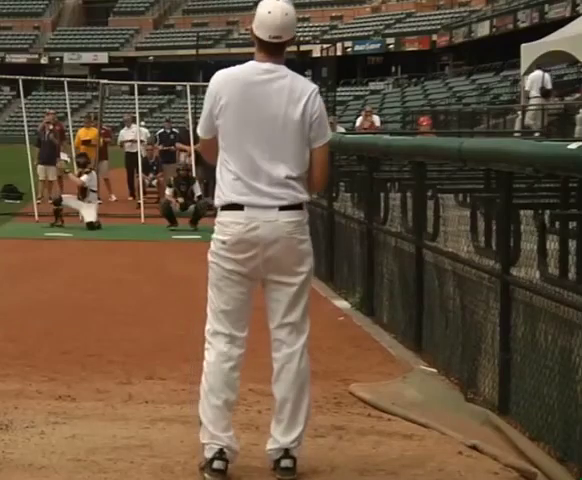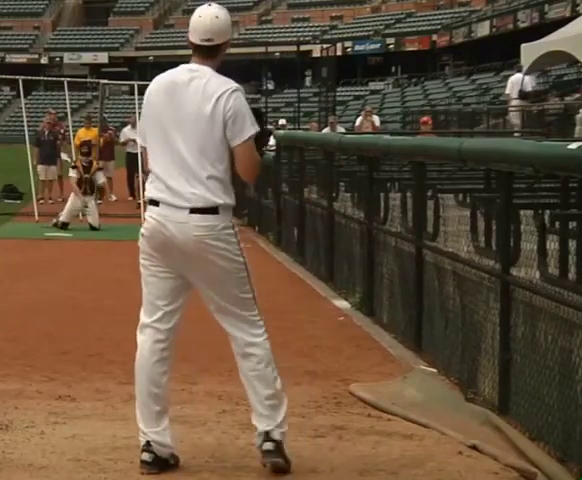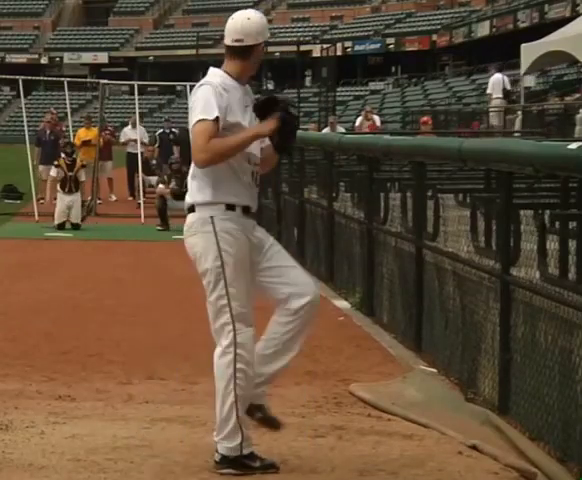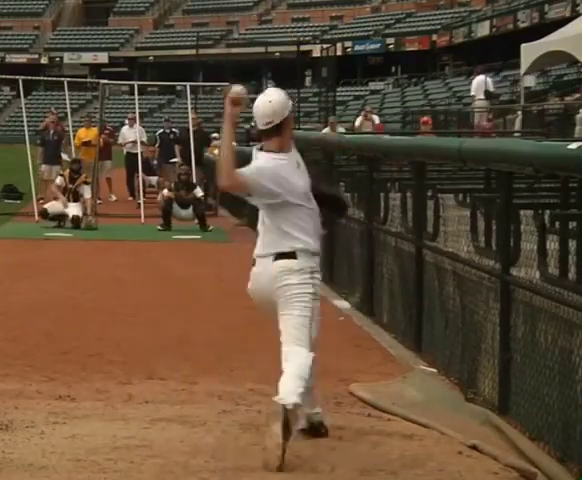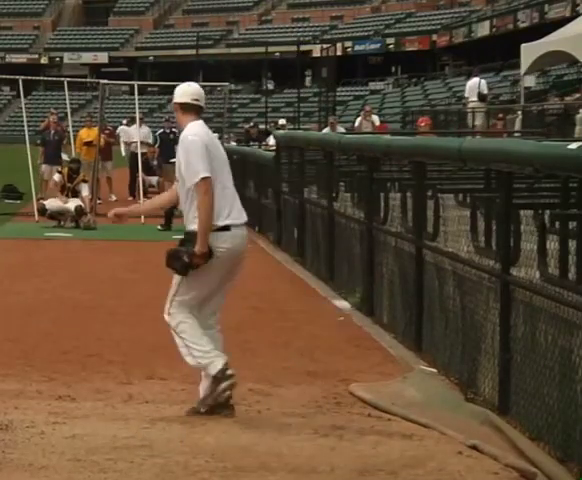
dt=1s
person 1, frame 1
left shoulder: (222, 81)
right shoulder: (307, 92)
left elbow: (208, 150)
right elbow: (319, 178)
left hip: (234, 223)
right hip: (289, 224)
left knee: (223, 340)
right knee: (290, 340)
person 1, frame 2
left shoulder: (157, 87)
right shoulder: (227, 92)
right elbow: (250, 173)
right wrist: (248, 142)
left hip: (158, 219)
right hip: (207, 224)
left knee: (154, 332)
right knee: (247, 329)
right ankle: (270, 434)
person 1, frame 3
left shoulder: (243, 92)
right shoulder: (212, 88)
left elbow: (263, 164)
right elbow: (201, 154)
left wrist: (268, 141)
right wrist: (257, 131)
left hip: (240, 222)
right hip: (215, 224)
left knee: (303, 295)
right knee: (234, 336)
left ankle: (250, 392)
right ankle: (231, 450)
person 1, frame 4
left shoulder: (280, 153)
right shoulder: (266, 169)
right elbow: (227, 180)
right wrist: (229, 122)
left hip: (267, 270)
right hip: (295, 270)
left knee: (298, 339)
right knee: (299, 350)
left ankle: (308, 416)
person 1, frame 5
left shoulder: (191, 137)
right shoulder: (206, 136)
left elbow: (204, 191)
right elbow: (173, 195)
left wrist: (201, 242)
right wrist: (129, 211)
left hip: (214, 238)
right hip: (235, 236)
left knee: (178, 311)
right knee: (205, 317)
left ankle: (217, 370)
right ankle: (215, 394)
